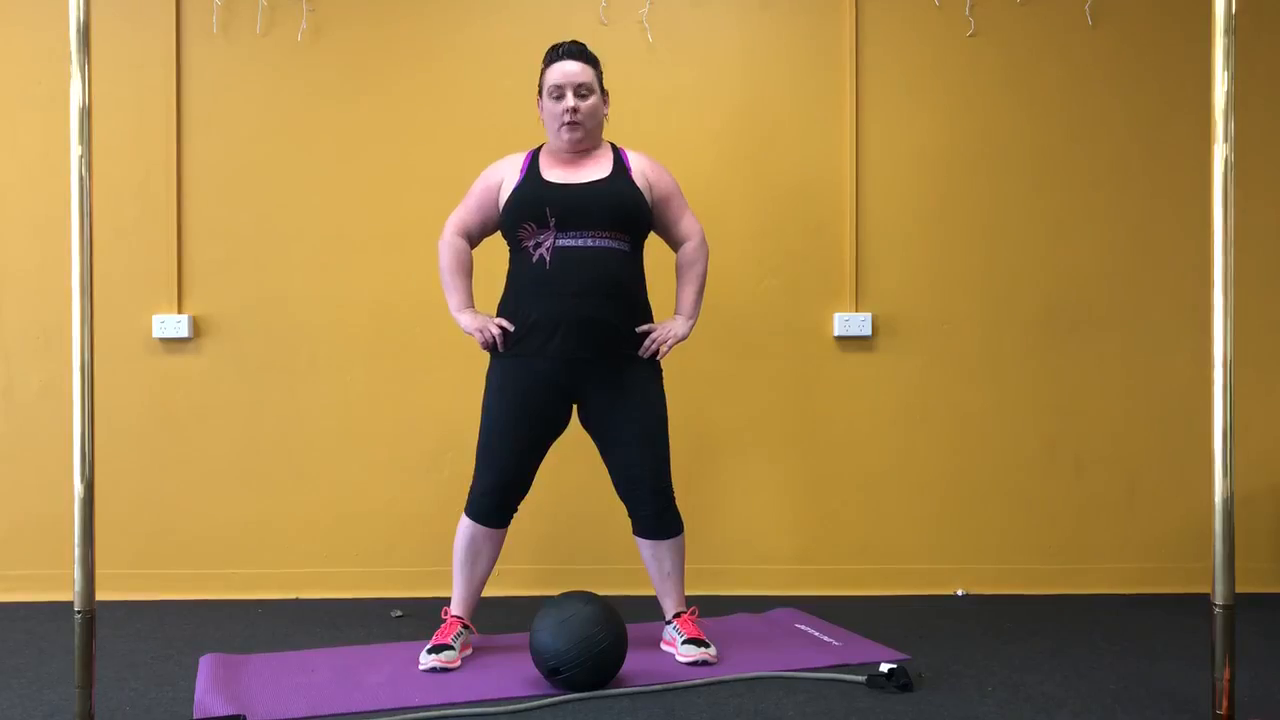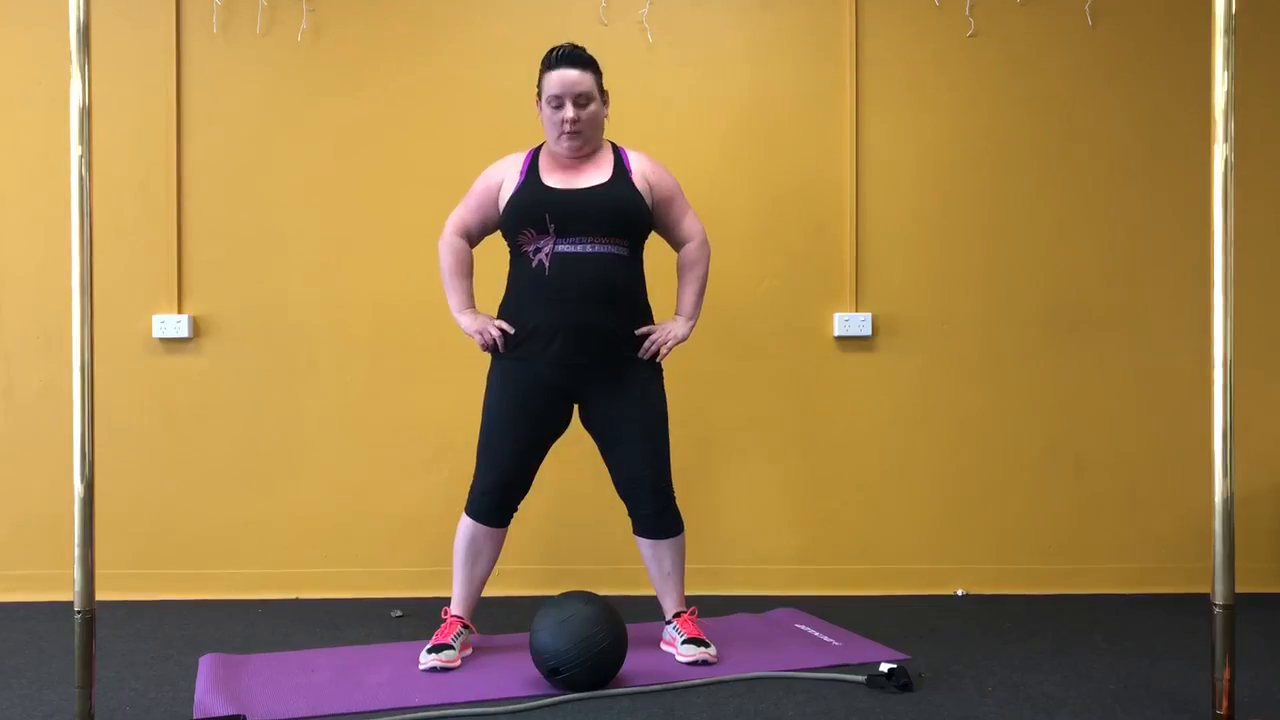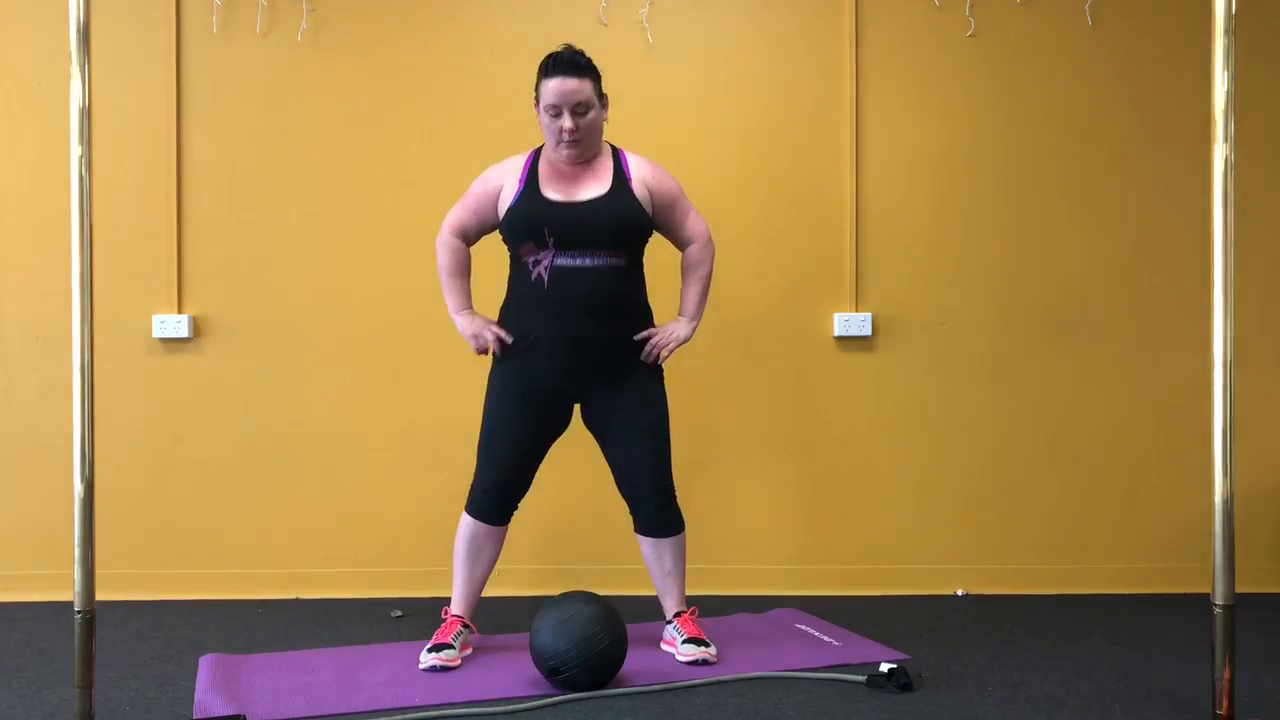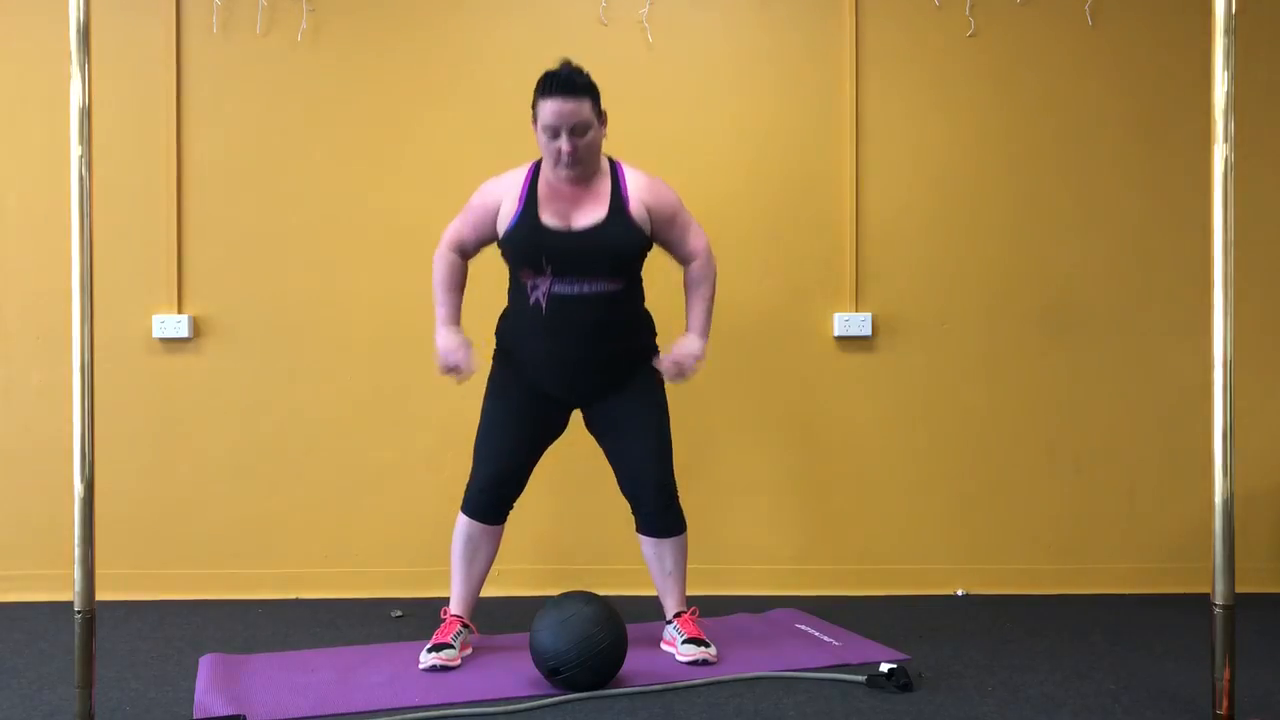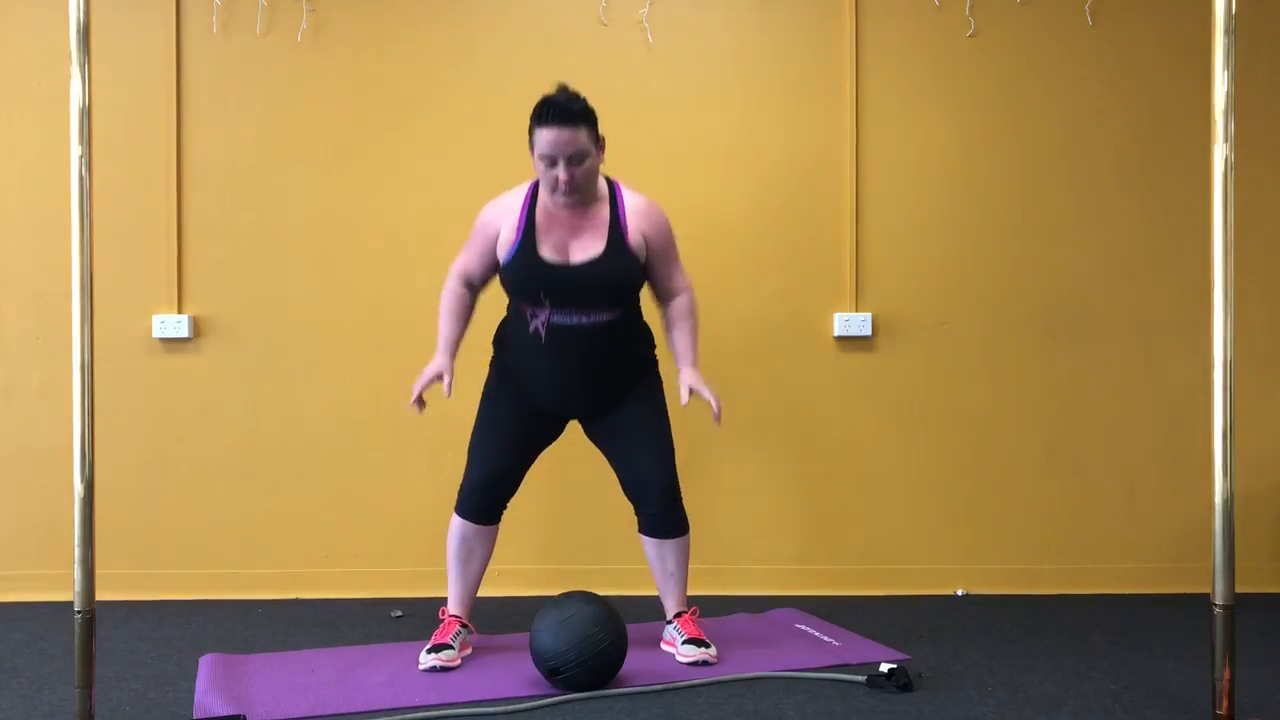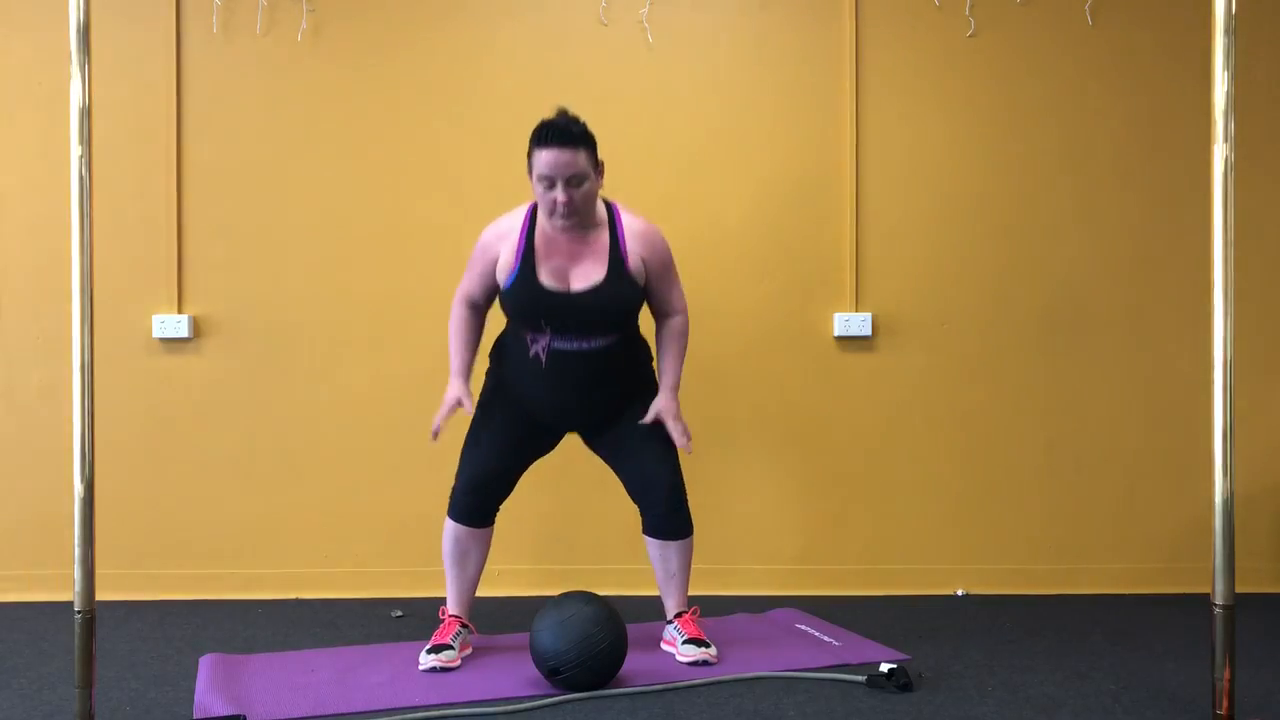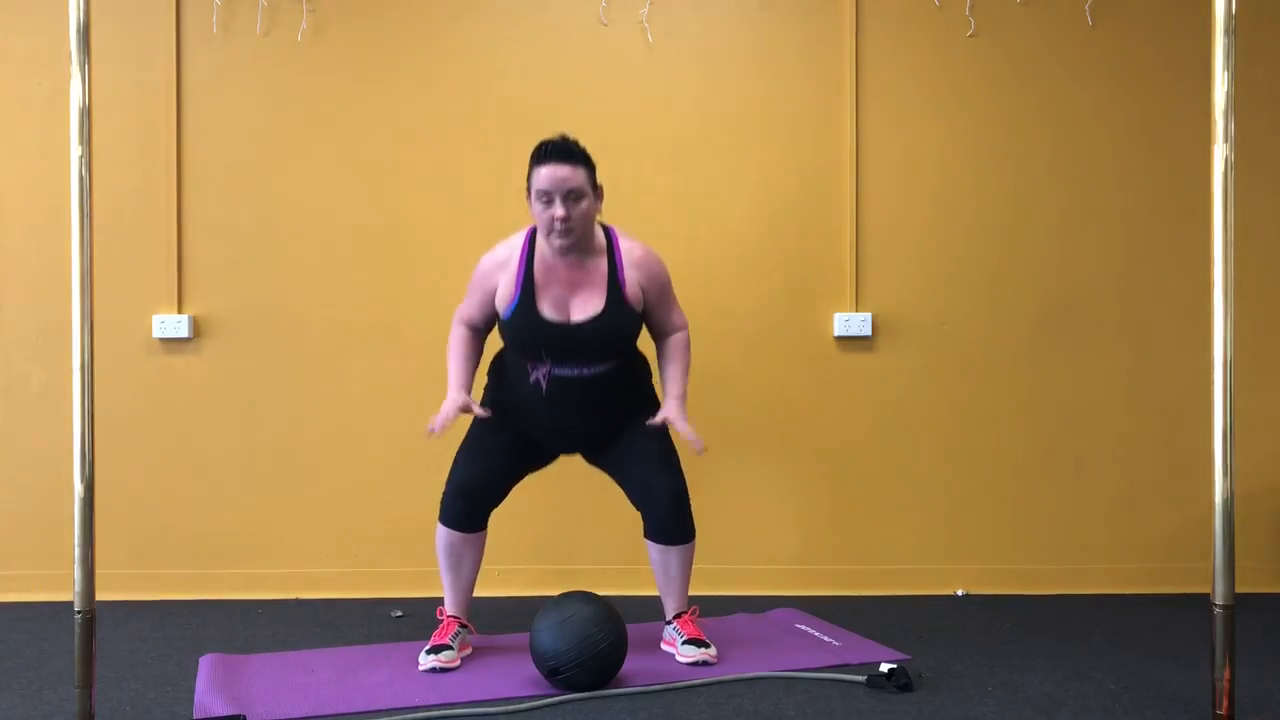
dt=0.1s
person 1, frame 1
left shoulder: (641, 172)
right shoulder: (510, 173)
left elbow: (691, 241)
right elbow: (455, 236)
left wrist: (684, 319)
right wrist: (464, 312)
left hip: (622, 363)
right hip: (528, 360)
left knee: (649, 492)
right knee: (493, 490)
left ankle: (678, 621)
right ankle: (456, 624)
person 1, frame 2
left shoulder: (641, 172)
right shoulder: (509, 174)
left elbow: (693, 240)
right elbow: (455, 235)
left wrist: (685, 319)
right wrist: (464, 312)
left hip: (623, 365)
right hip: (529, 362)
left knee: (650, 492)
right knee: (494, 489)
left ankle: (678, 620)
right ankle: (456, 624)
person 1, frame 3
left shoulder: (643, 176)
right shoulder: (508, 176)
left elbow: (697, 240)
right elbow: (453, 236)
left wrist: (686, 320)
right wrist: (462, 314)
left hip: (623, 370)
right hip: (528, 367)
left knee: (651, 490)
right knee: (493, 489)
left ankle: (679, 621)
right ankle: (456, 624)
person 1, frame 4
left shoulder: (642, 191)
right shoulder: (507, 191)
left elbow: (697, 255)
right elbow: (451, 249)
left wrist: (695, 335)
right wrist: (448, 328)
left hip: (624, 376)
right hip: (527, 374)
left knee: (654, 490)
right knee: (488, 488)
left ankle: (679, 621)
right ankle: (455, 624)
person 1, frame 5
left shoulder: (640, 215)
right shoulder: (504, 213)
left elbow: (675, 294)
right elbow: (463, 280)
left wrist: (688, 366)
right wrist: (443, 355)
left hip: (623, 388)
right hip: (524, 386)
left knee: (658, 489)
right knee: (482, 489)
left ankle: (679, 622)
right ankle: (455, 625)
person 1, frame 6
left shoulder: (639, 237)
right shoulder: (505, 235)
left elbow: (672, 313)
right elbow: (469, 303)
left wrist: (669, 393)
right wrist: (457, 379)
left hip: (622, 401)
right hip: (520, 398)
left knee: (664, 492)
right knee: (472, 490)
left ankle: (679, 621)
right ankle: (455, 624)
person 1, frame 7
left shoulder: (636, 262)
right shoulder: (504, 262)
left elbow: (673, 331)
right elbow: (467, 327)
left wrist: (674, 401)
right wrist: (457, 388)
left hip: (620, 417)
right hip: (520, 416)
left knee: (668, 497)
right knee: (463, 495)
left ankle: (679, 622)
right ankle: (454, 625)
